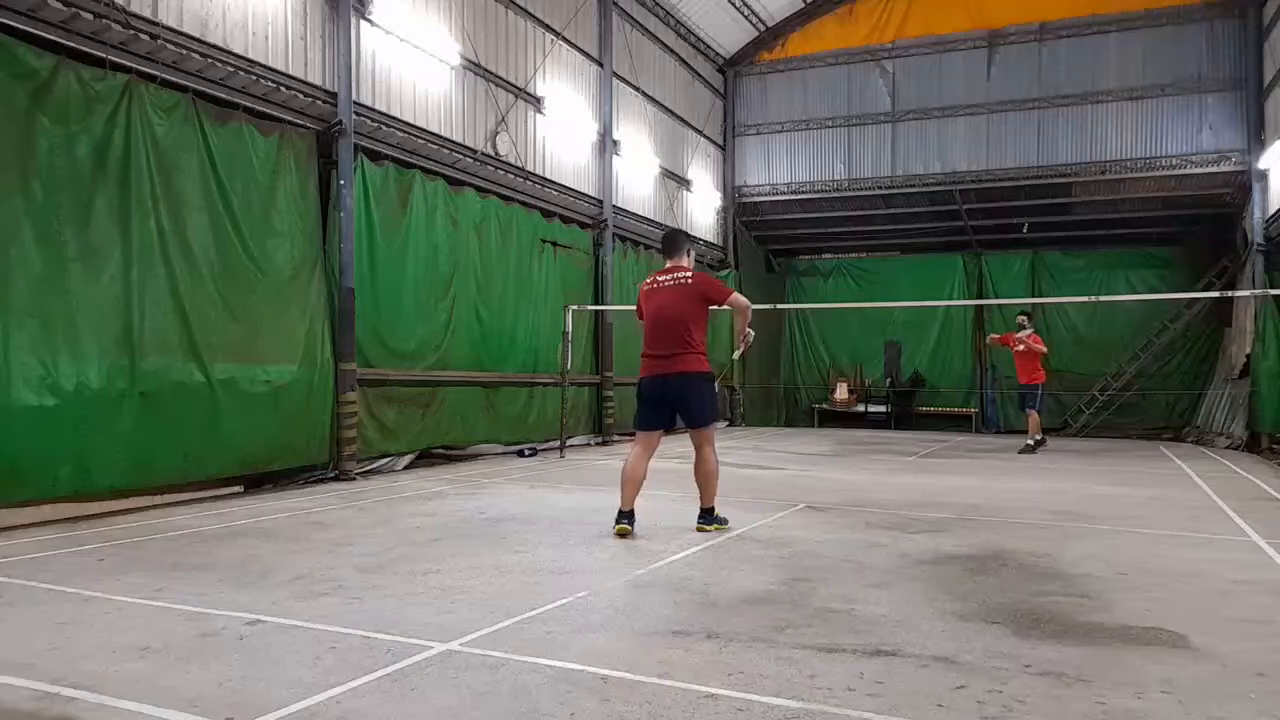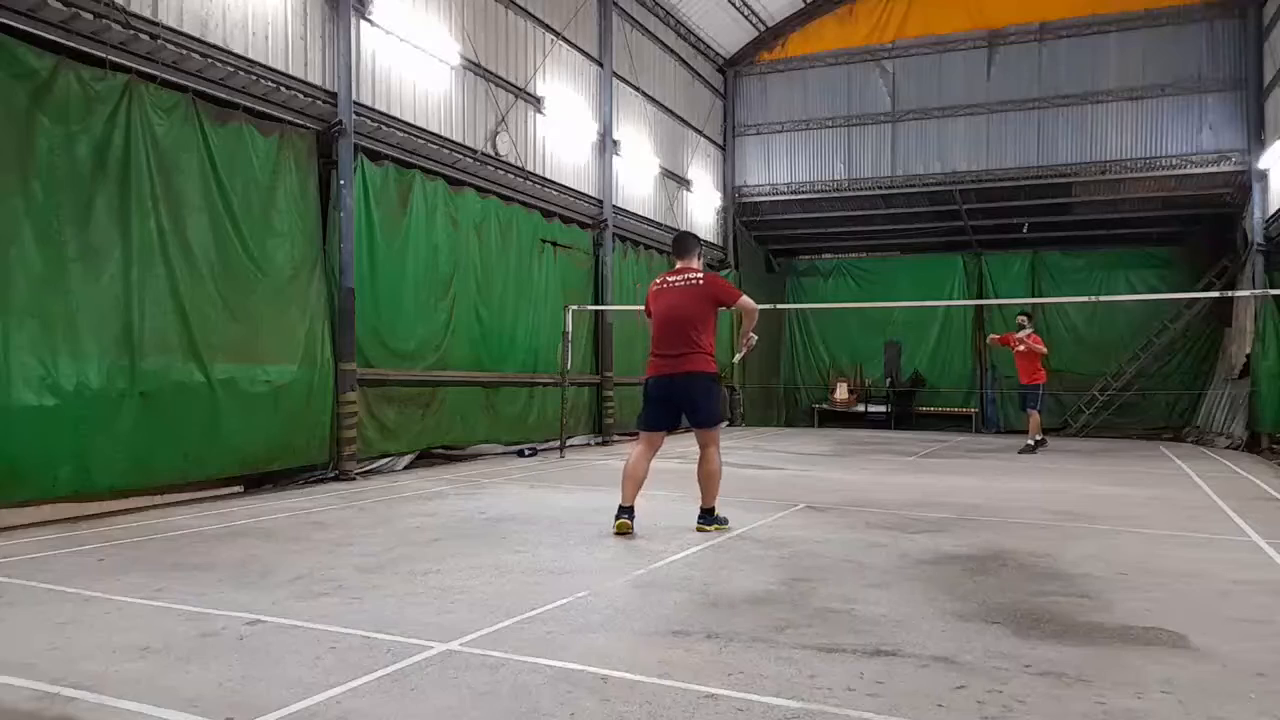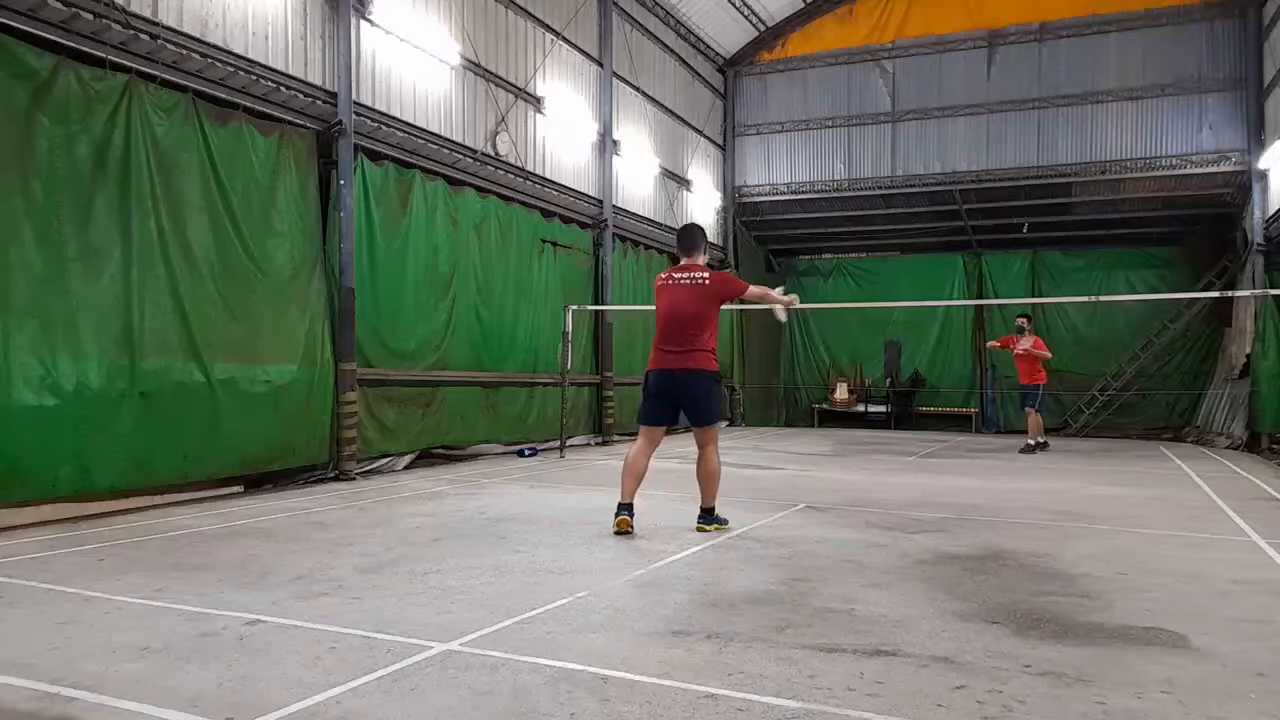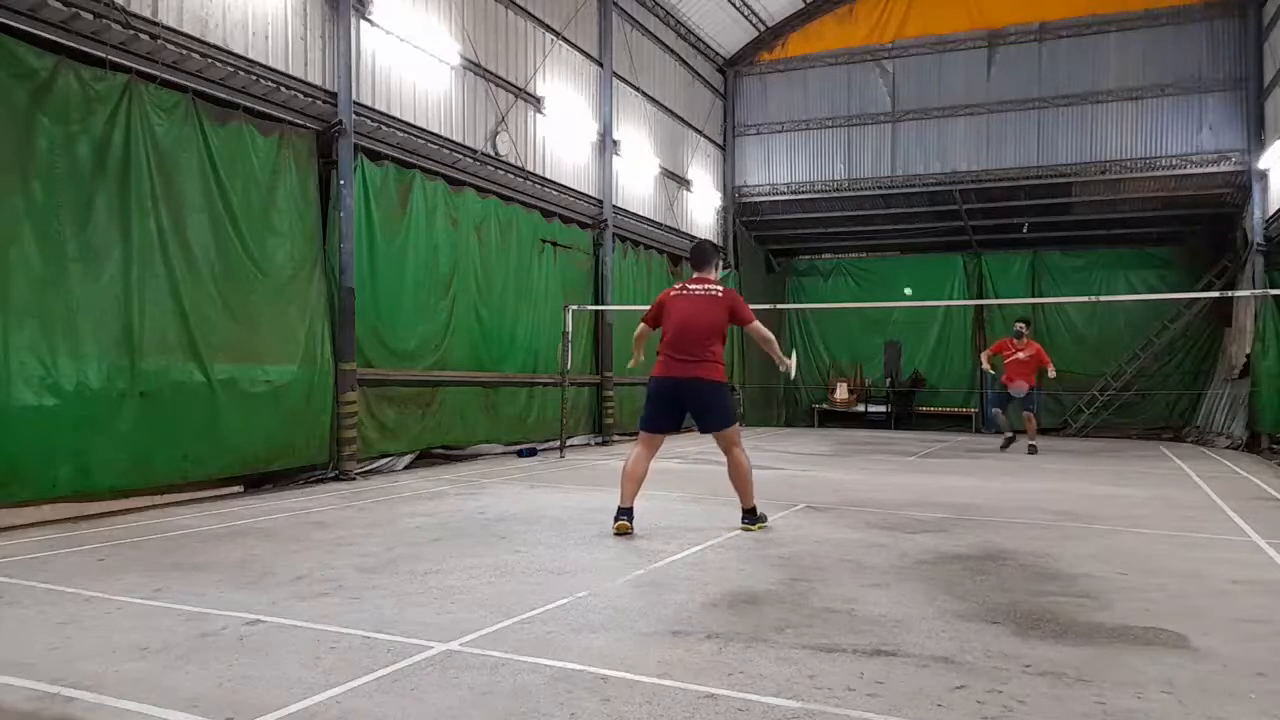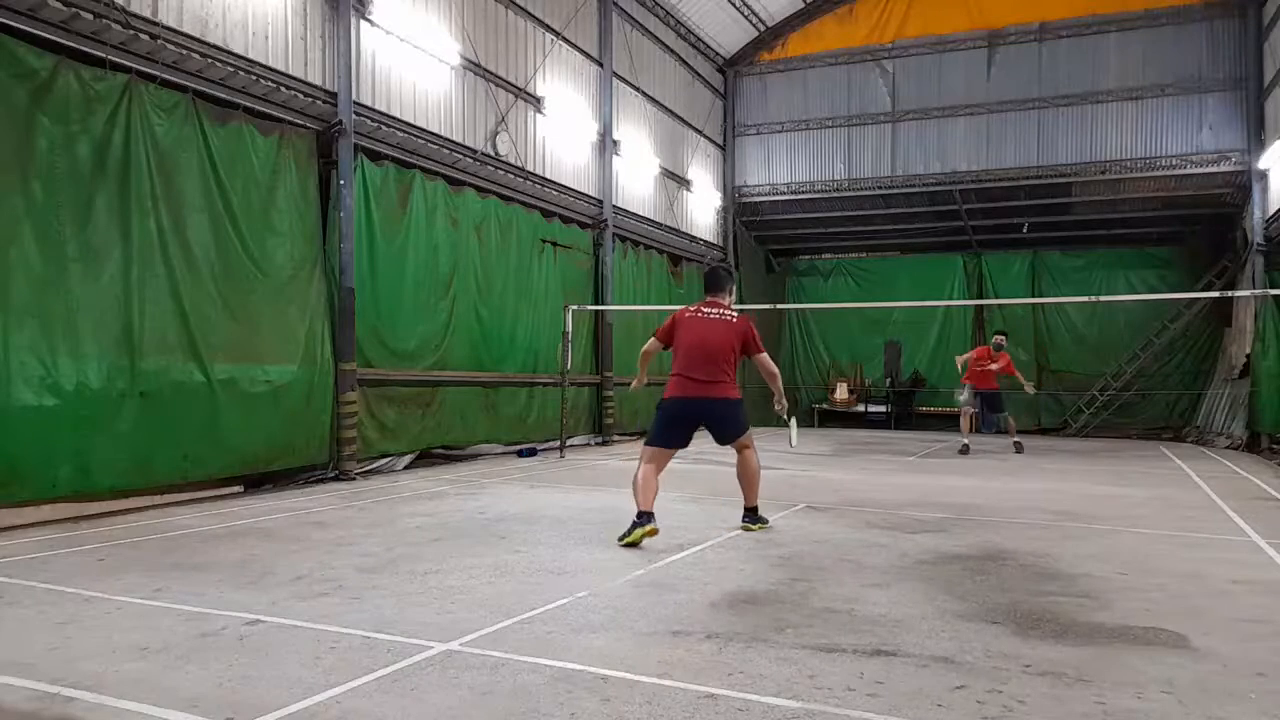
dt=0.4s
person 1, frame 1
left shoulder: (646, 287)
right shoulder: (699, 281)
right elbow: (743, 305)
right wrist: (742, 331)
left hip: (652, 376)
right hip: (691, 374)
left knee: (641, 448)
right knee: (705, 446)
left ankle: (625, 515)
right ankle: (707, 515)
person 1, frame 2
left shoulder: (656, 288)
right shoulder: (709, 282)
right elbow: (751, 308)
right wrist: (745, 335)
left hip: (659, 375)
right hip: (698, 374)
left knee: (645, 447)
right knee: (709, 446)
left ankle: (625, 511)
right ankle: (708, 515)
person 1, frame 3
left shoulder: (661, 281)
right shoulder: (715, 280)
right elbow: (761, 294)
right wrist: (784, 299)
left hip: (659, 371)
right hip: (698, 372)
left knee: (645, 442)
right knee: (708, 446)
left ankle: (625, 509)
right ankle: (708, 515)
person 1, frame 4
left shoulder: (669, 295)
right shoulder: (727, 296)
left elbow: (640, 334)
right elbow: (763, 335)
left wrist: (636, 356)
right wrist: (780, 359)
left hip: (665, 379)
right hip: (707, 380)
left knee: (643, 448)
right knee: (733, 446)
left ankle: (624, 514)
right ankle: (750, 514)
person 1, frame 5
left shoulder: (681, 316)
right shoulder: (741, 323)
left elbow: (647, 350)
right elbow: (770, 369)
left wrist: (640, 377)
right wrist: (780, 398)
left hip: (678, 398)
right hip: (722, 400)
left knee: (649, 464)
right knee: (745, 448)
left ankle: (644, 517)
right ankle: (751, 514)
